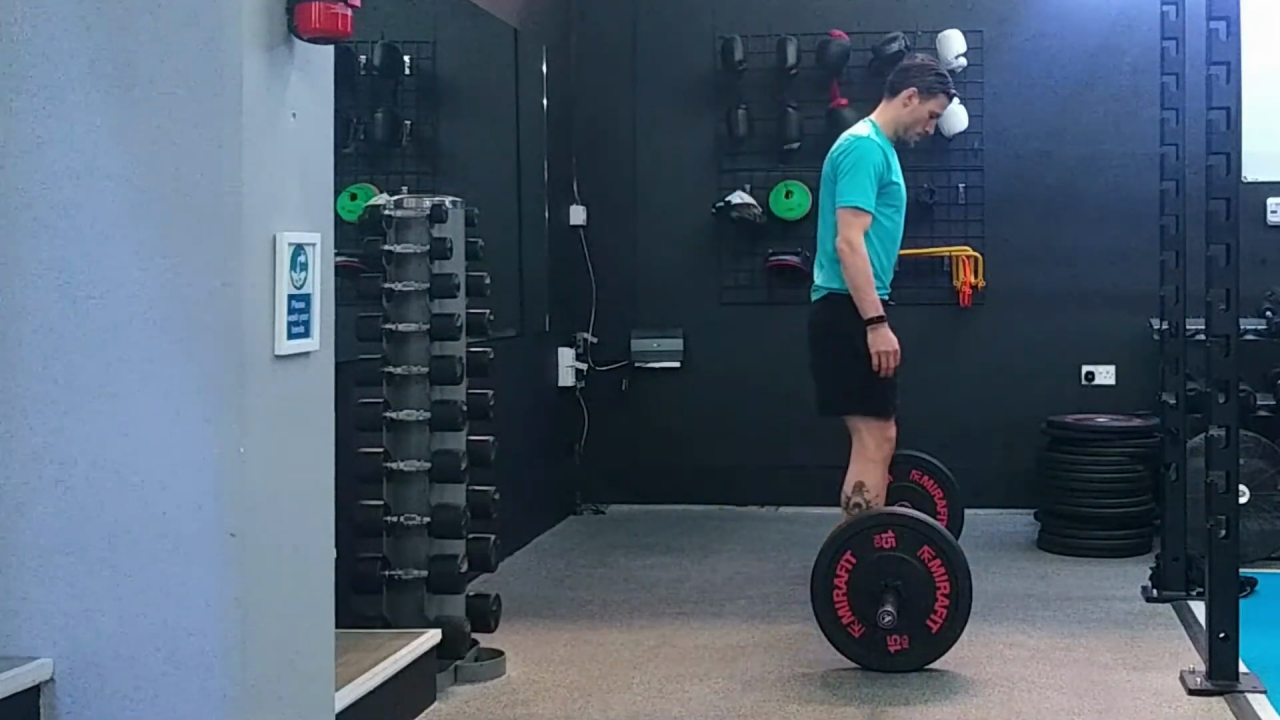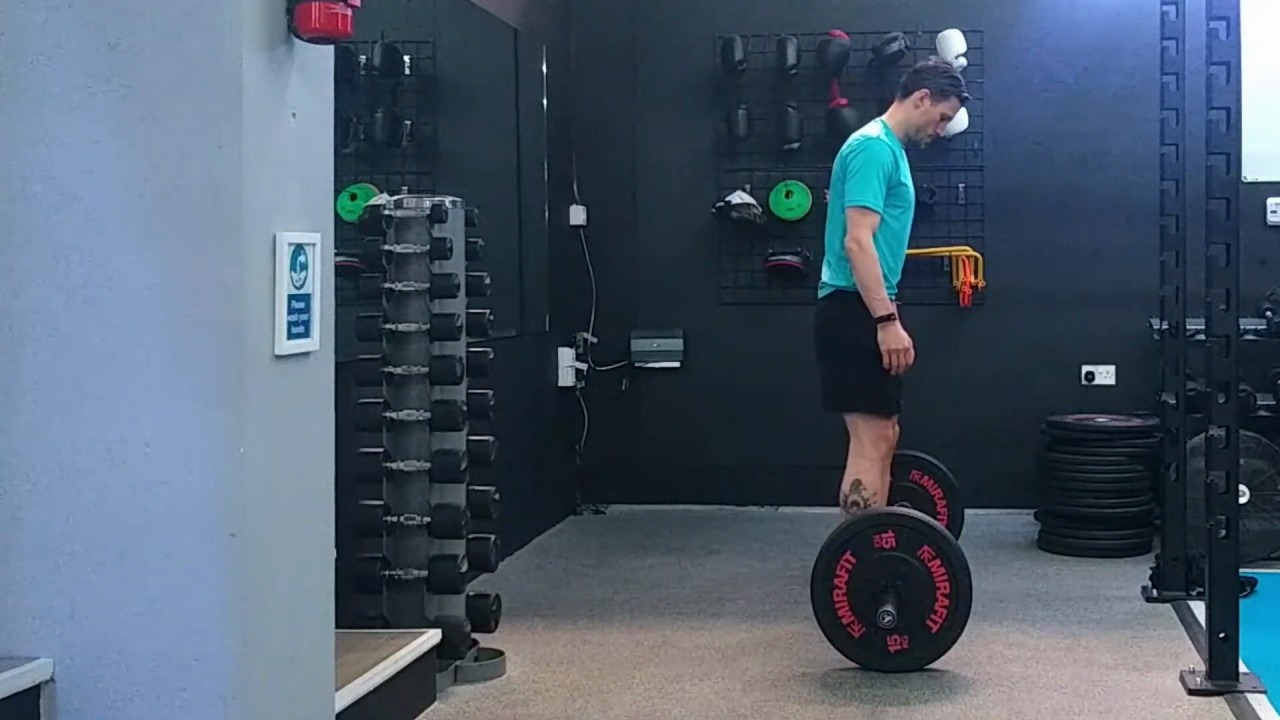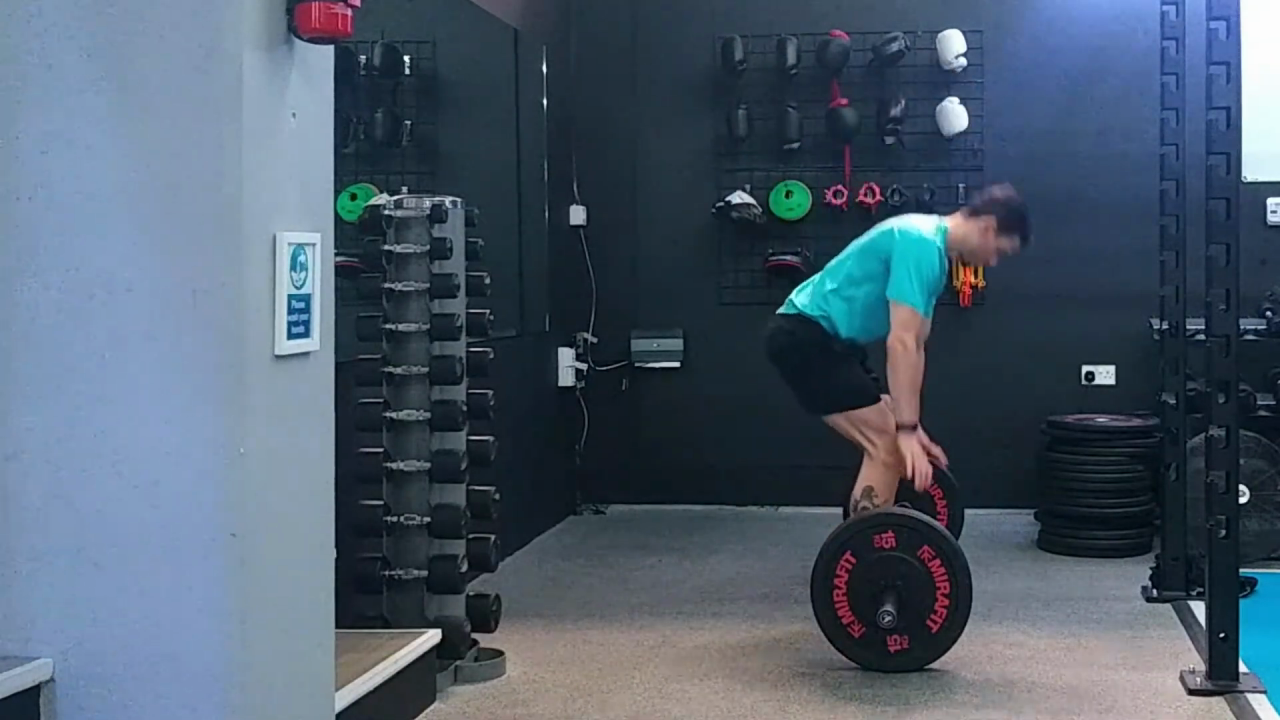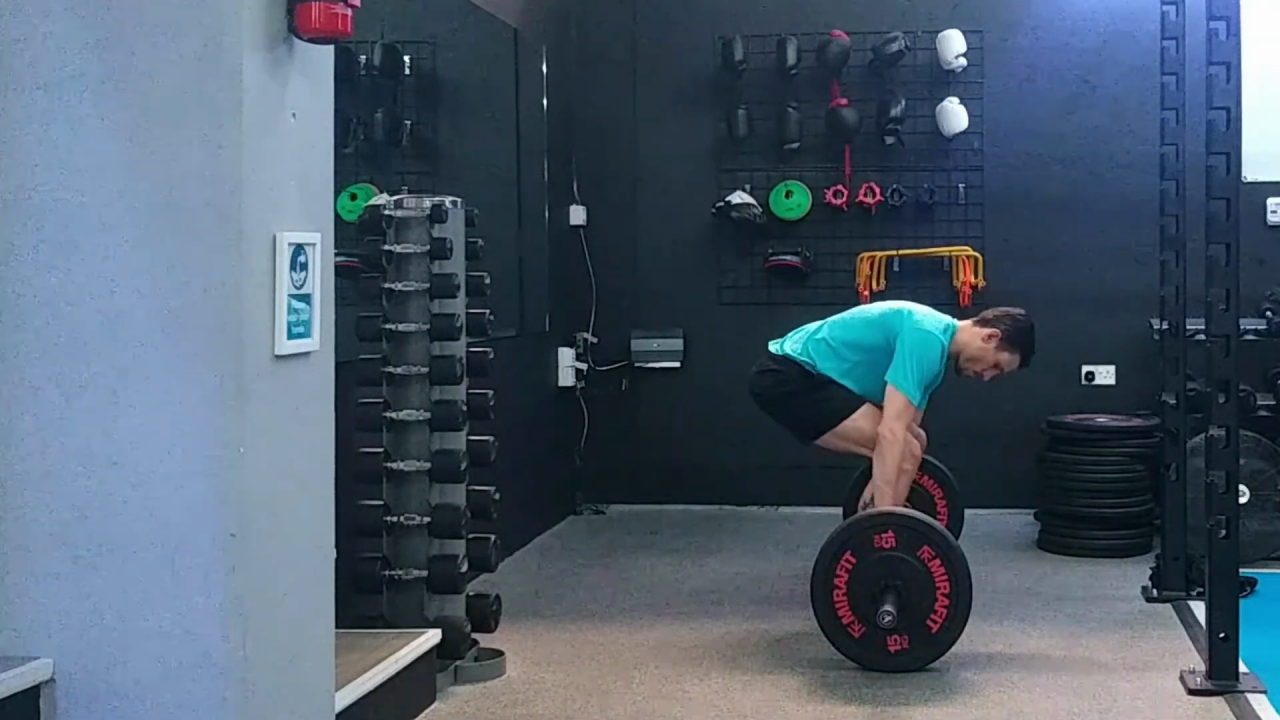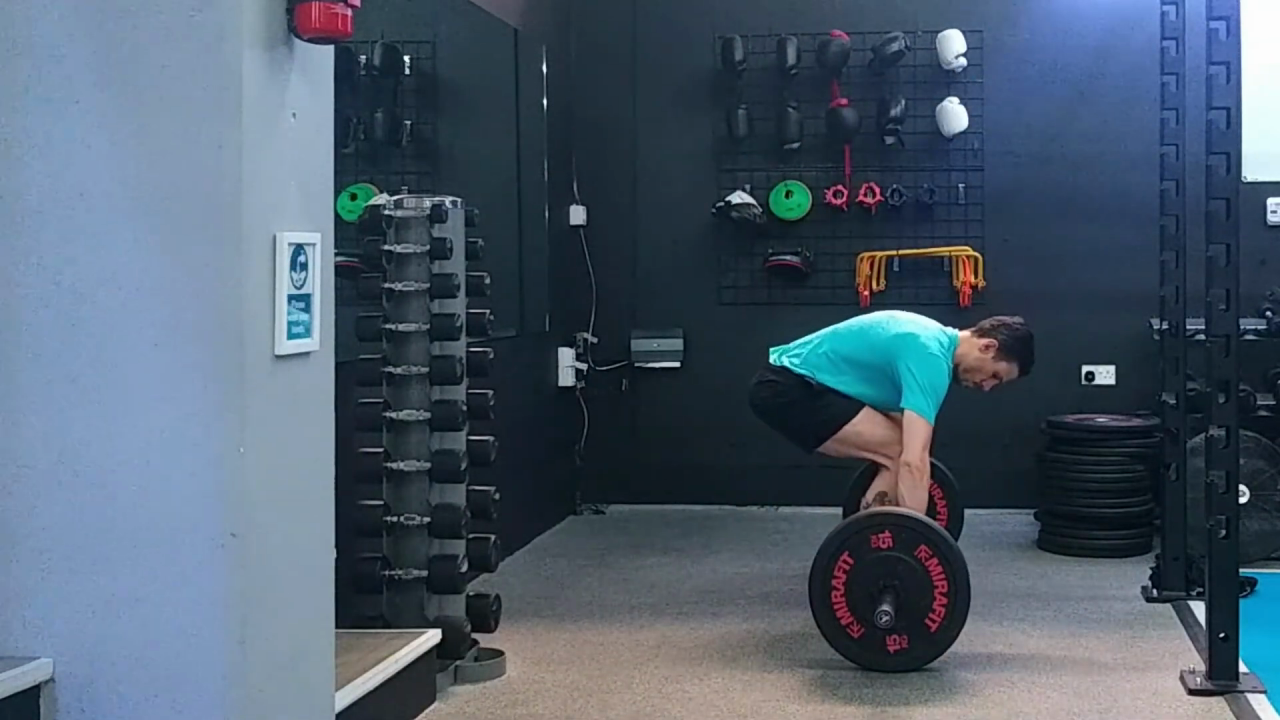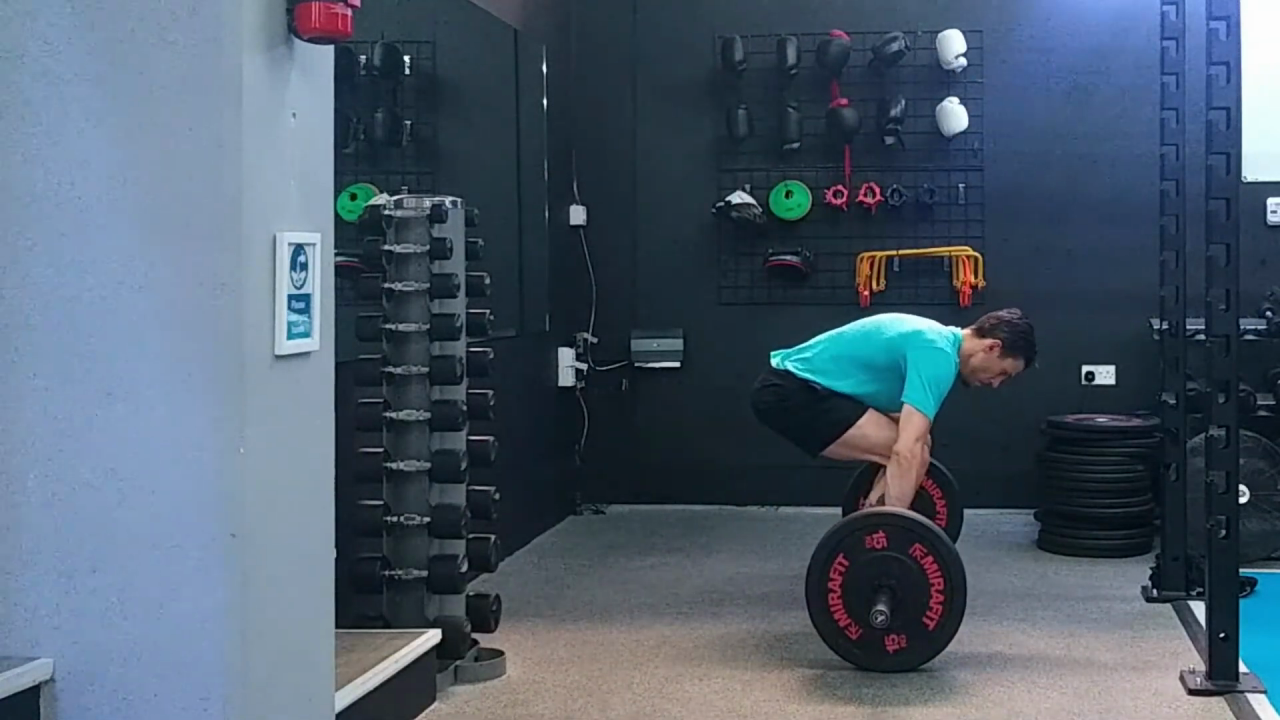
dt=0.5s
person 1, frame 1
left shoulder: (878, 148)
right shoulder: (864, 147)
right elbow: (849, 243)
left wrist: (876, 320)
right wrist: (876, 323)
left hip: (857, 313)
right hip: (849, 314)
left knee: (879, 438)
right knee: (874, 441)
person 1, frame 2
left shoulder: (887, 148)
right shoulder: (873, 146)
right elbow: (857, 241)
left wrist: (892, 320)
right wrist: (887, 321)
left hip: (864, 311)
right hip: (854, 311)
left knee: (883, 436)
right knee: (872, 440)
person 1, frame 3
left shoulder: (932, 248)
right shoulder: (922, 245)
left elbow: (914, 347)
right elbow: (902, 343)
left wrist: (914, 427)
right wrist: (908, 428)
left hip: (821, 337)
right hip: (804, 336)
left knee: (890, 444)
right knee: (885, 445)
person 1, frame 4
left shoulder: (934, 342)
right shoulder: (927, 339)
left elbow: (901, 432)
right elbow: (889, 432)
left hip: (801, 375)
right hip: (786, 376)
left knee: (912, 444)
right knee: (902, 453)
person 1, frame 5
left shoulder: (936, 341)
right shoulder: (931, 358)
right elbow: (913, 461)
left hip: (795, 381)
right hip: (786, 387)
left knee: (902, 448)
right knee: (899, 455)
person 1, frame 6
left shoulder: (935, 341)
right shoulder: (938, 355)
left elbow: (906, 442)
right elbow: (904, 452)
left hip: (796, 385)
right hip: (788, 391)
left knee: (916, 445)
right knee: (914, 452)
